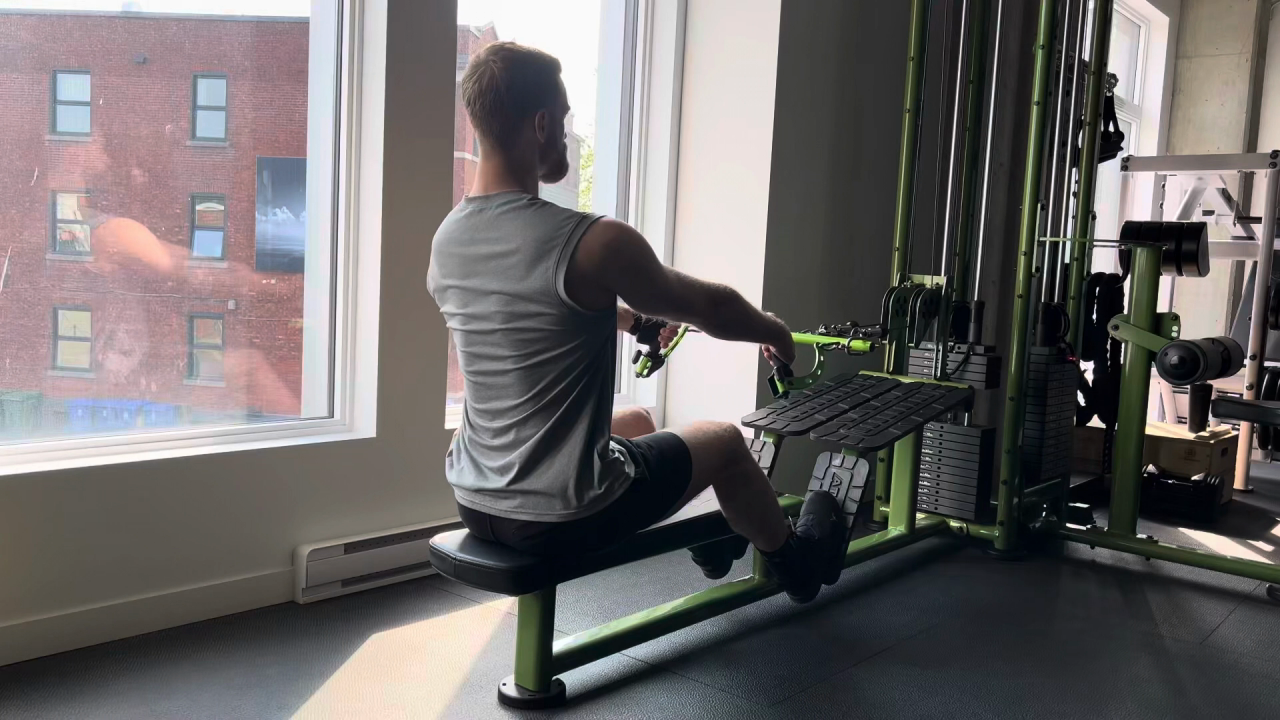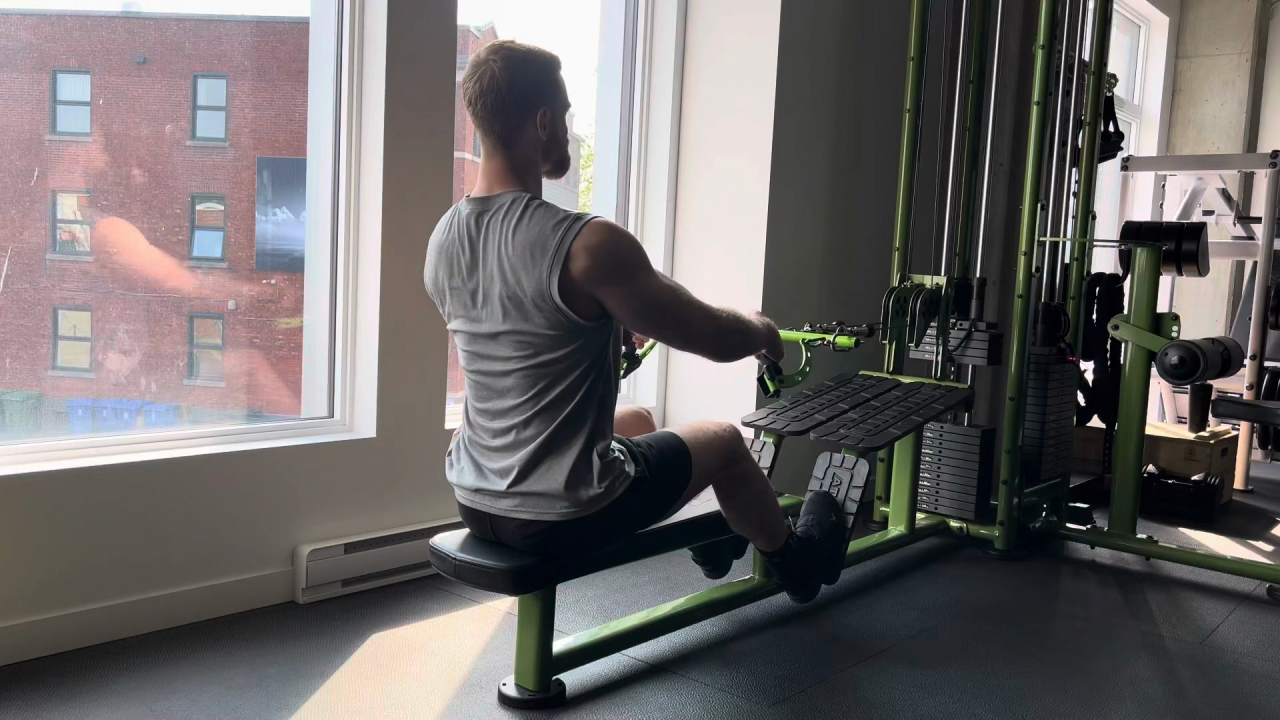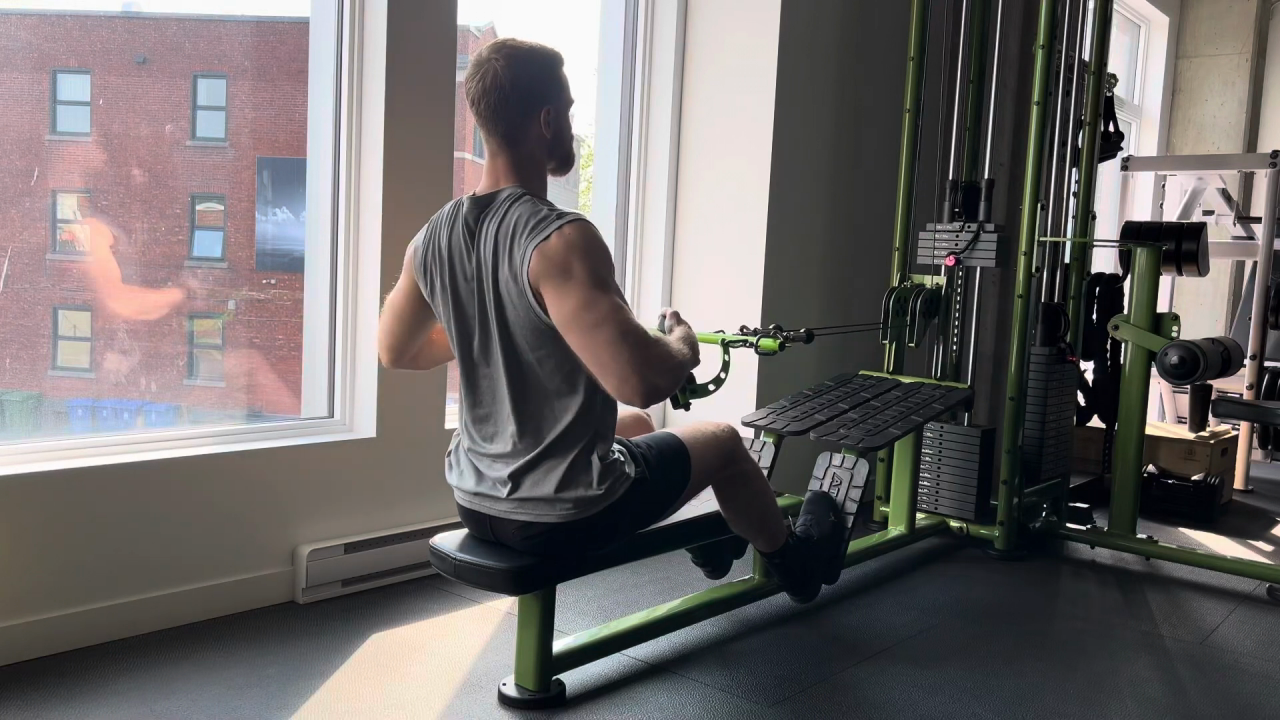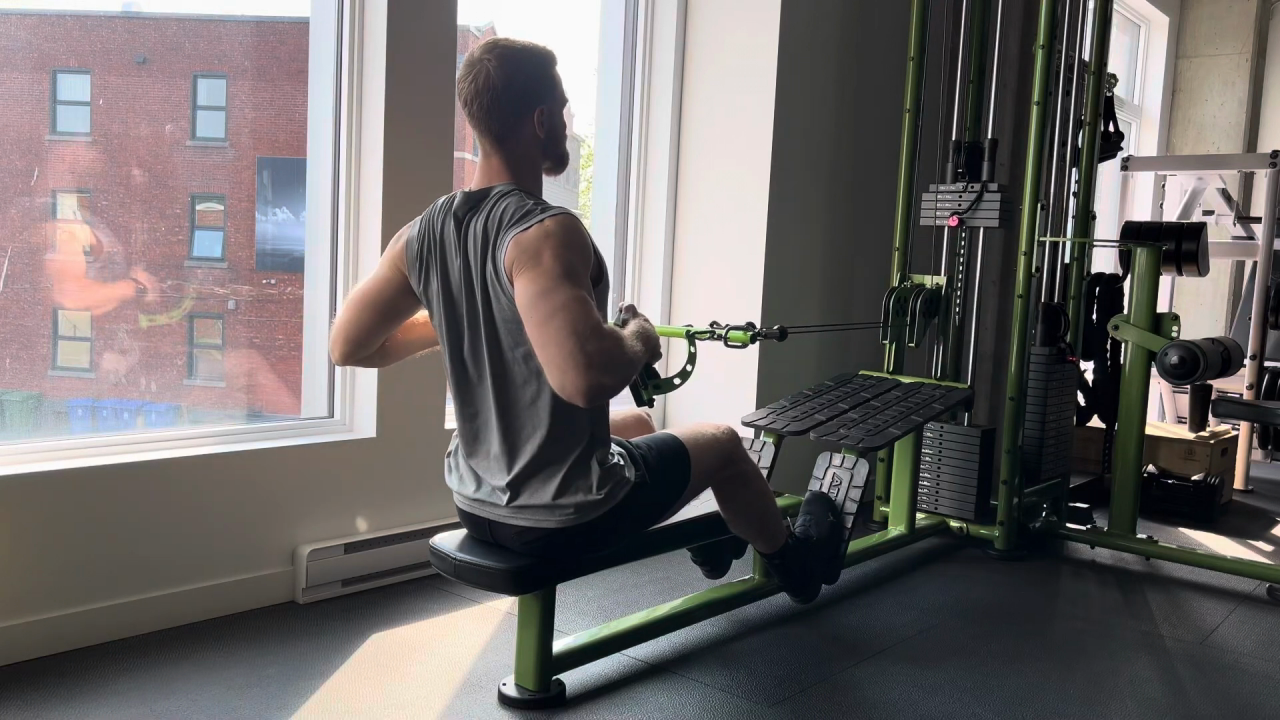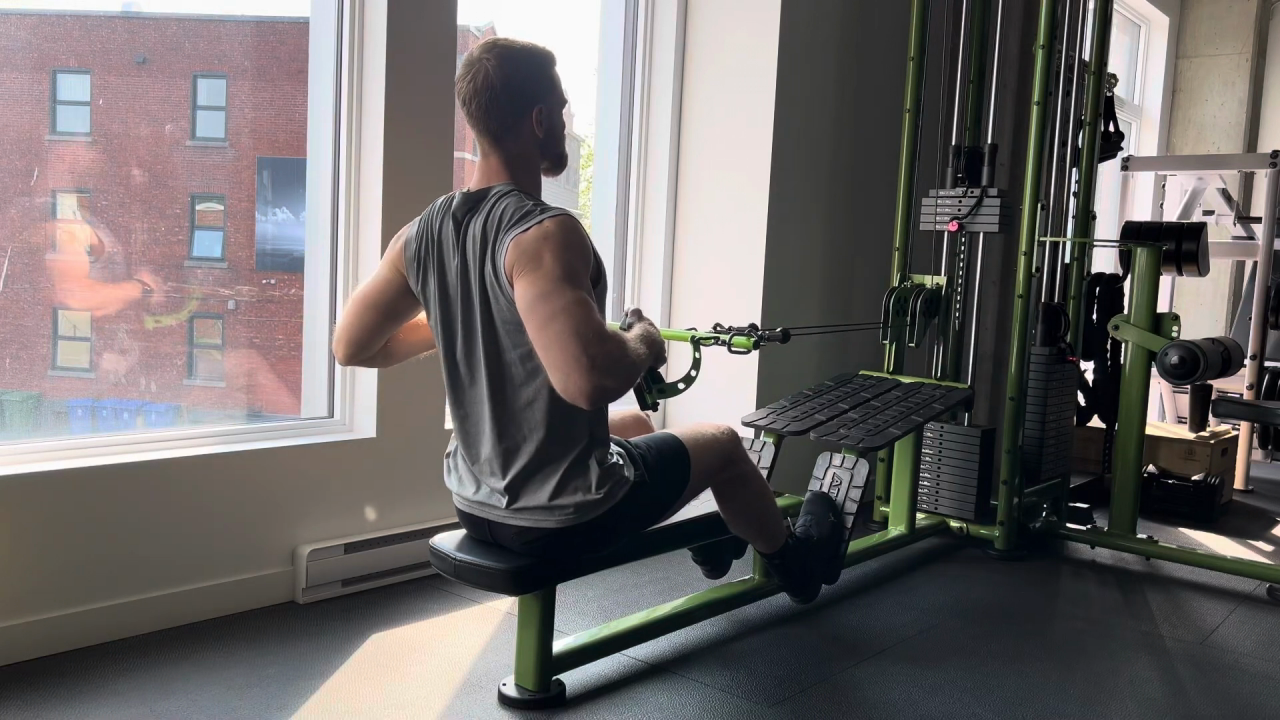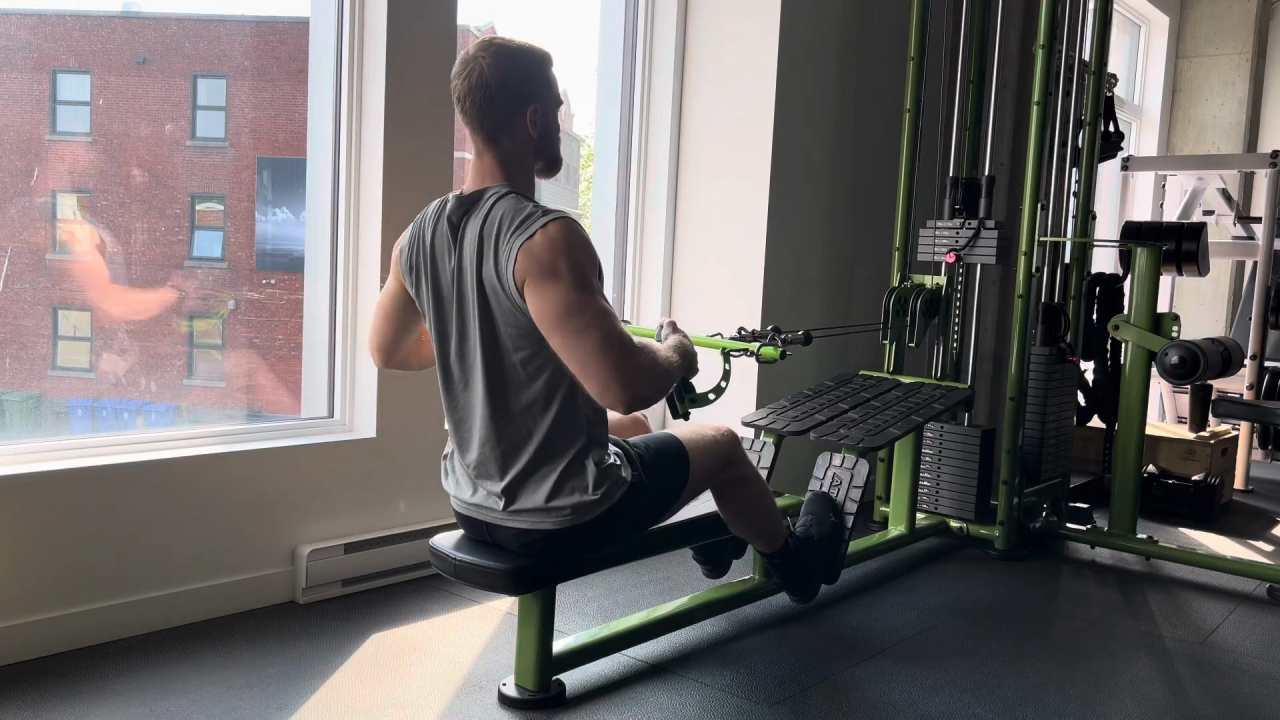
dt=0.5s
person 1, frame 1
left shoulder: (447, 240)
right shoulder: (592, 244)
right elbow: (713, 308)
left wrist: (629, 317)
right wrist: (774, 333)
left hip: (475, 503)
right hip: (566, 519)
left knee: (636, 422)
right knee: (724, 439)
right ankle: (799, 560)
person 1, frame 2
left shoulder: (444, 240)
right shoulder: (587, 245)
right elbow: (715, 338)
right wrist: (763, 334)
left hip: (477, 502)
right hip: (566, 515)
left knee: (636, 422)
right knee: (723, 440)
right ankle: (797, 561)
person 1, frame 3
left shoulder: (432, 240)
right shoulder: (561, 242)
left elbow: (395, 352)
right elbow: (642, 382)
right wrist: (683, 346)
left hip: (476, 502)
right hip: (567, 517)
left knee: (634, 427)
right knee: (722, 440)
left ankle: (709, 541)
right ankle: (796, 562)
person 1, frame 4
left shoulder: (422, 236)
right shoulder: (546, 235)
left elbow: (347, 346)
right elbow: (586, 378)
right wrist: (639, 337)
left hip: (477, 504)
right hip: (565, 518)
left knee: (636, 424)
right knee: (722, 442)
left ankle: (710, 540)
right ankle: (795, 561)
person 1, frame 5
left shoulder: (420, 235)
right shoulder: (544, 235)
left elbow: (351, 345)
right elbow: (592, 379)
right wrist: (644, 342)
left hip: (475, 504)
right hip: (565, 519)
left knee: (633, 426)
right knee: (721, 442)
left ankle: (710, 539)
right ankle: (795, 561)
person 1, frame 6
left shoulder: (419, 237)
right shoulder: (546, 239)
left elbow: (387, 351)
right elbow: (627, 387)
right wrist: (677, 353)
left hip: (473, 505)
right hip: (564, 518)
left knee: (634, 428)
right knee: (721, 444)
left ankle: (709, 539)
right ankle: (796, 562)
